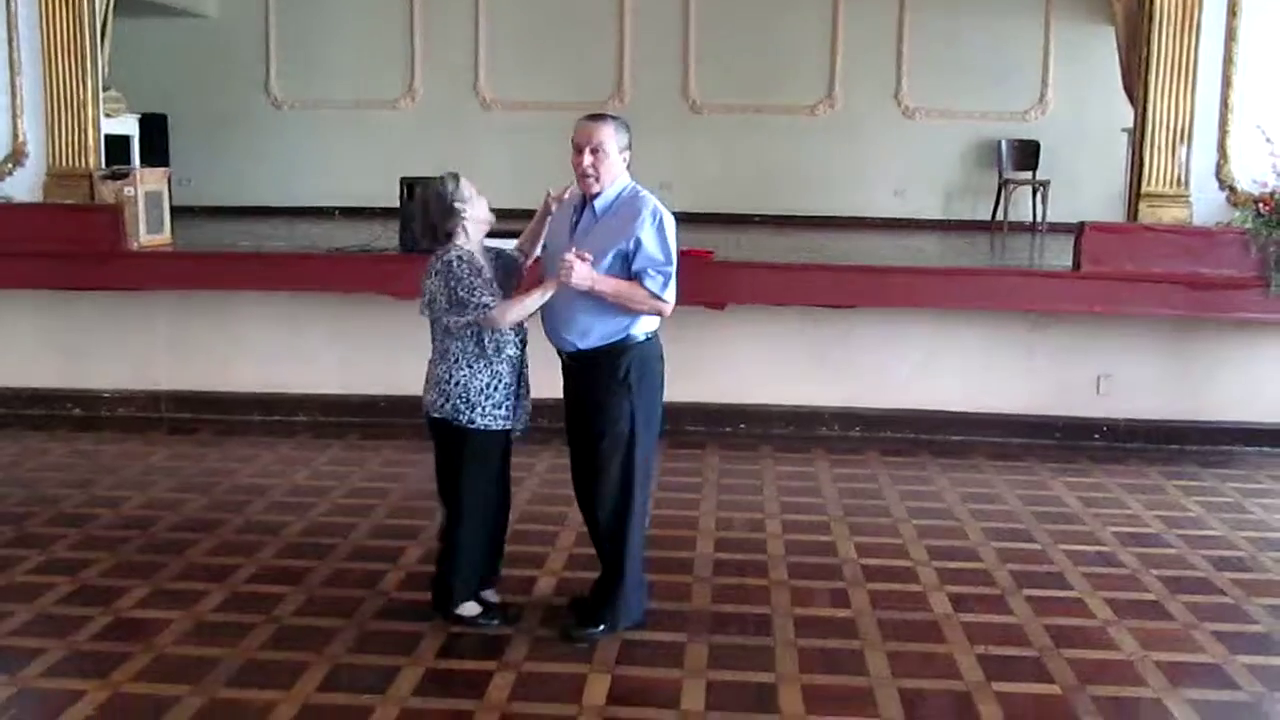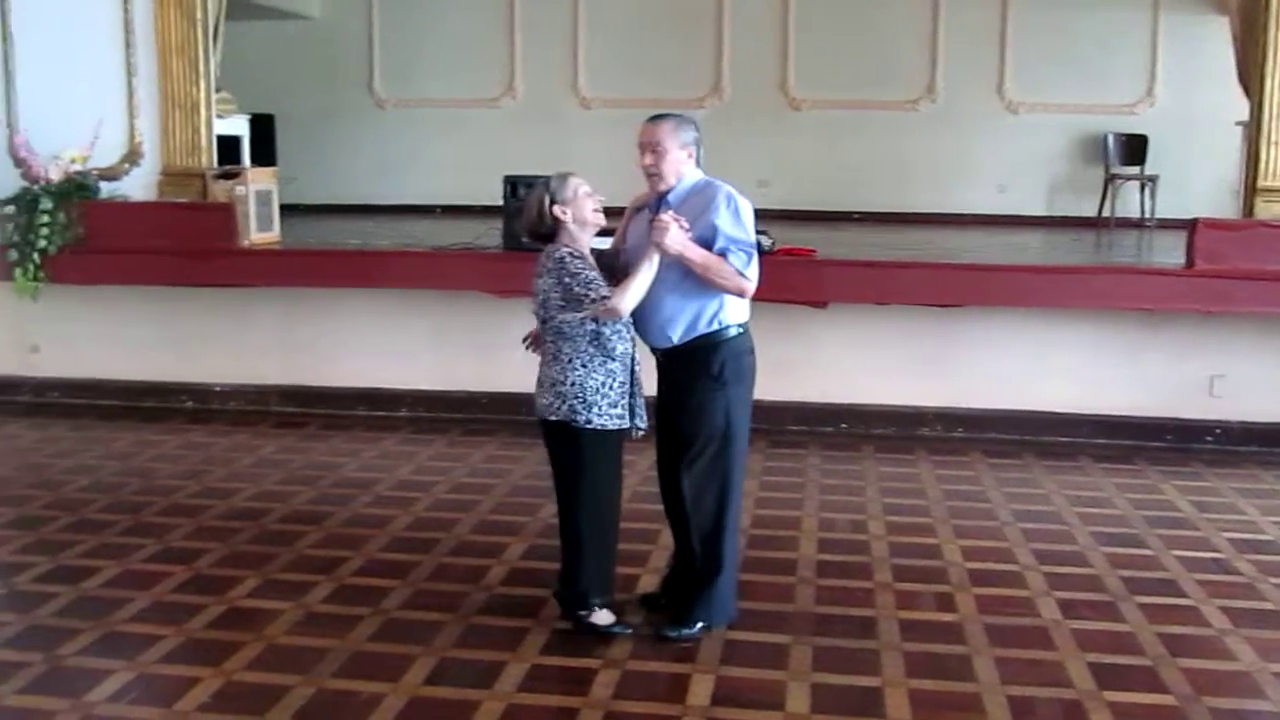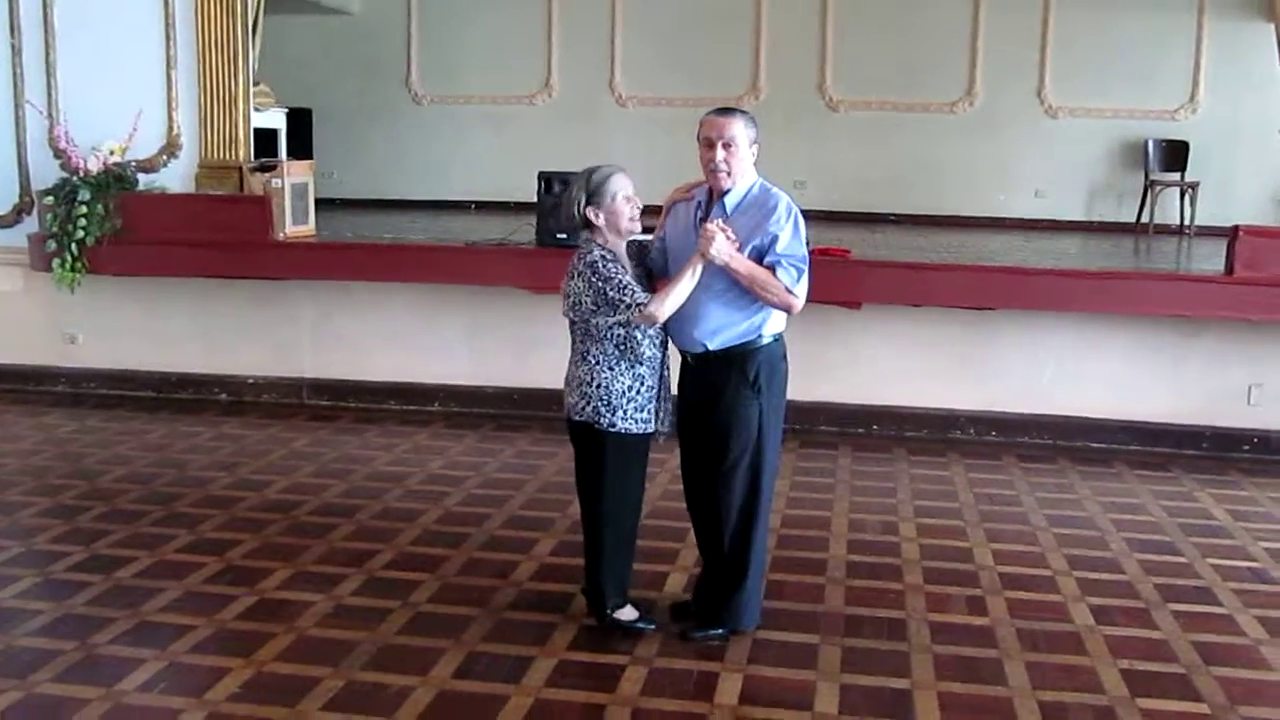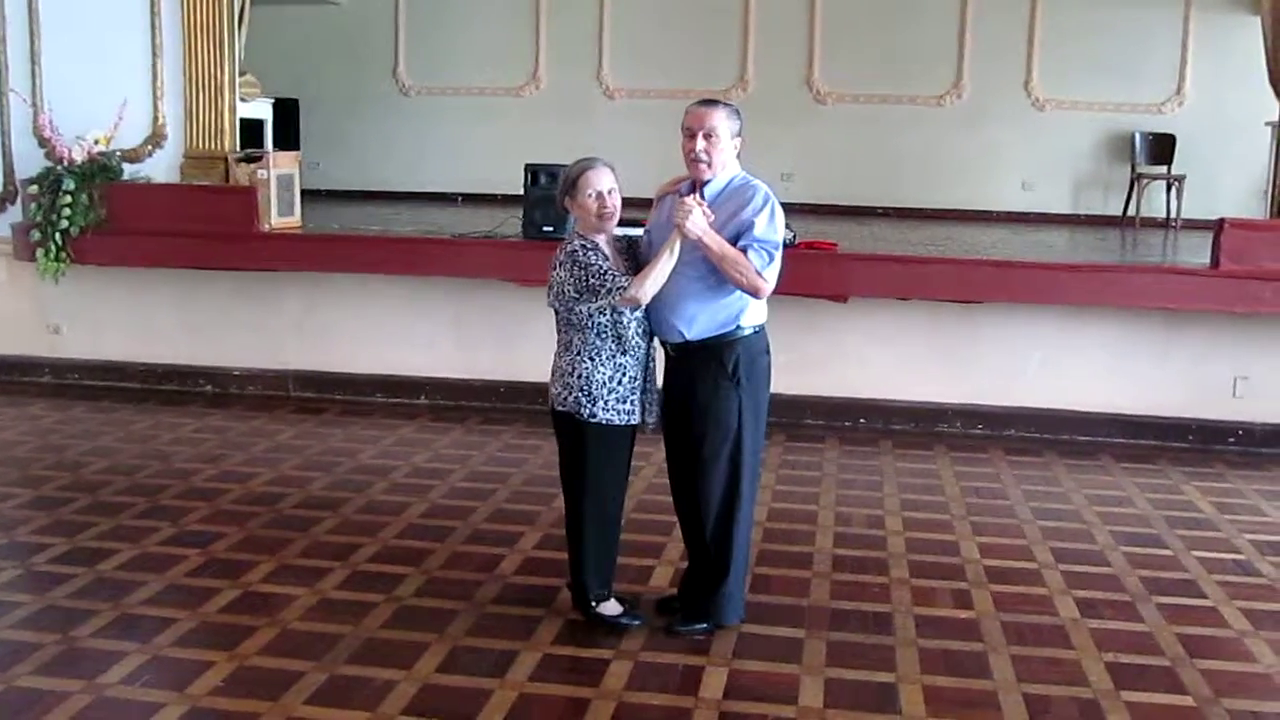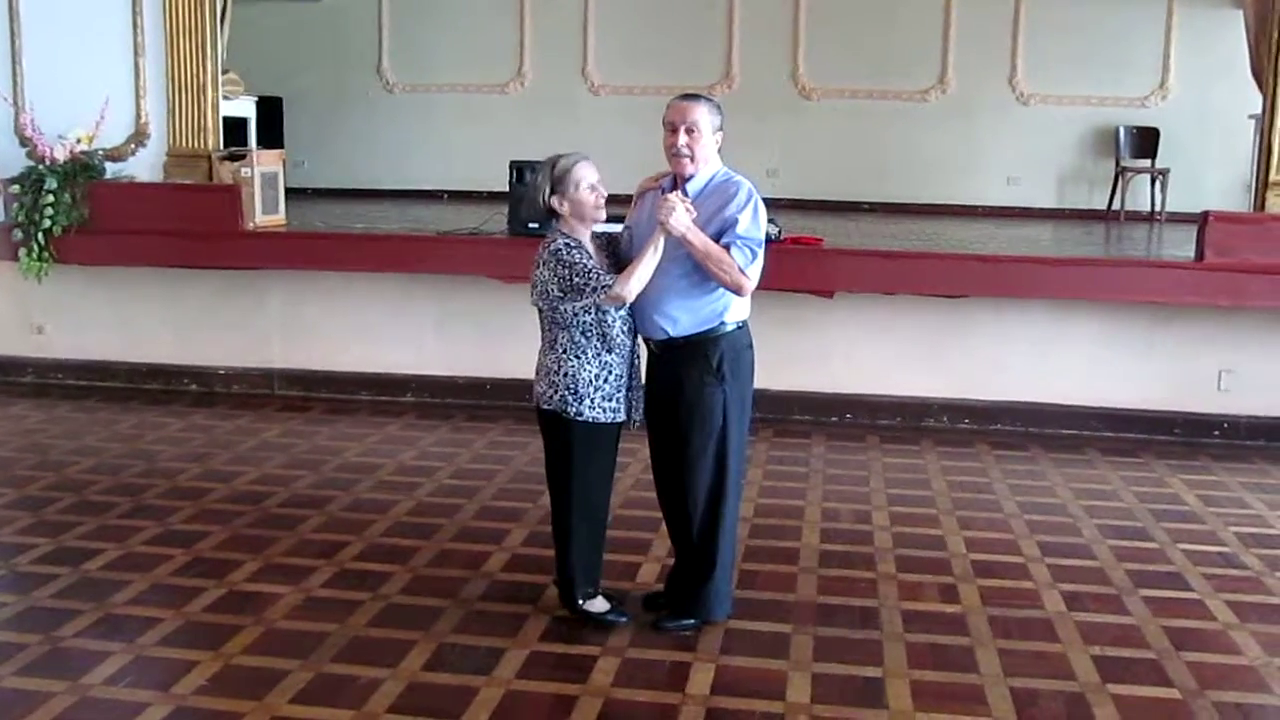
dt=1s
person 1, frame 1
left shoulder: (645, 214)
right shoulder: (566, 212)
left elbow: (661, 301)
left wrist: (593, 282)
left hip: (624, 365)
right hip: (578, 363)
left knee: (617, 485)
right knee: (589, 483)
left ankle: (619, 604)
right ankle: (611, 585)
person 1, frame 2
left shoulder: (720, 201)
right shoulder: (643, 215)
left elbow: (743, 283)
left wrist: (682, 247)
left hip: (716, 358)
right hip: (673, 359)
left knee: (709, 479)
right knee: (675, 477)
left ankle: (710, 602)
right ankle: (684, 582)
person 1, frame 3
left shoulder: (776, 210)
right shoulder: (682, 210)
left elbow: (791, 298)
right elbow: (652, 272)
left wrist: (728, 258)
left hip: (748, 368)
right hip: (695, 366)
left knee: (741, 489)
right knee: (700, 485)
left ankle: (733, 608)
right ankle: (709, 591)
person 1, frame 4
left shoulder: (755, 200)
right shoulder: (670, 200)
left elbow: (760, 283)
left wrist: (701, 233)
left hip: (729, 359)
right hip: (679, 357)
left knee: (723, 484)
right knee: (687, 480)
left ankle: (718, 602)
right ankle: (696, 585)
person 1, frame 5
left shoulder: (737, 196)
right shoulder: (649, 196)
left elbow: (742, 281)
right elbow: (624, 265)
left wrist: (685, 231)
left hip: (713, 356)
right hip: (662, 355)
left knee: (709, 481)
right knee: (672, 477)
left ankle: (705, 598)
right ankle: (683, 580)
person 2, frame 1
left shoulder: (486, 258)
right shoulder: (449, 263)
left elbow: (520, 260)
right elbow: (499, 317)
left wrist: (545, 215)
right wrist: (558, 282)
left hip: (492, 402)
right hip: (464, 406)
left knee: (493, 499)
right knee: (467, 501)
left ankle: (480, 584)
right ankle: (452, 594)
person 2, frame 2
left shoulder: (582, 259)
right shoulder: (560, 263)
right elbow: (617, 305)
right wrist: (656, 249)
left hip: (600, 403)
right hip: (578, 407)
left knee: (598, 502)
right knee: (587, 503)
left ankle: (582, 589)
right ankle: (583, 602)
person 2, frame 3
left shoulder: (629, 253)
right shoulder: (592, 263)
right elbow: (653, 312)
left wrist: (670, 209)
right wrist: (701, 257)
left hip: (630, 404)
right hip: (604, 407)
left knee: (622, 502)
right knee: (609, 503)
left ankle: (606, 588)
right ankle: (607, 600)
person 2, frame 4
left shoulder: (624, 247)
right shoulder: (574, 255)
right elbow: (637, 294)
right wrist: (679, 233)
left hip: (620, 395)
right hip: (587, 398)
left knee: (609, 495)
right knee: (591, 496)
left ankle: (596, 582)
right ankle: (591, 593)
person 2, frame 5
left shoulder: (603, 245)
right shoulder: (557, 254)
right elbow: (621, 293)
right wrist: (662, 230)
left hip: (604, 392)
right hip: (573, 395)
left knee: (595, 492)
right knee: (576, 494)
left ankle: (584, 580)
right ankle: (577, 591)
